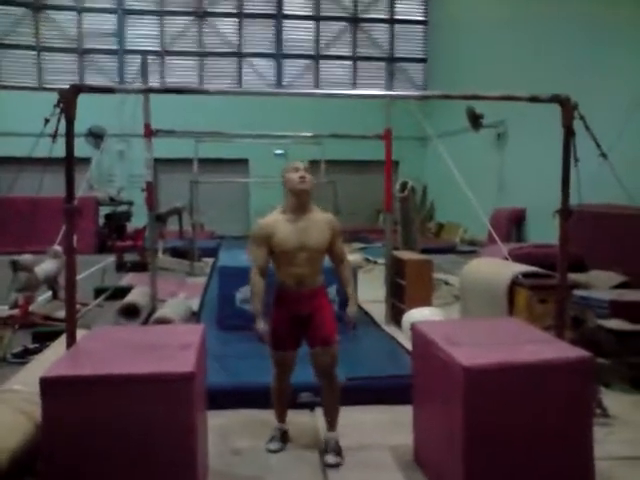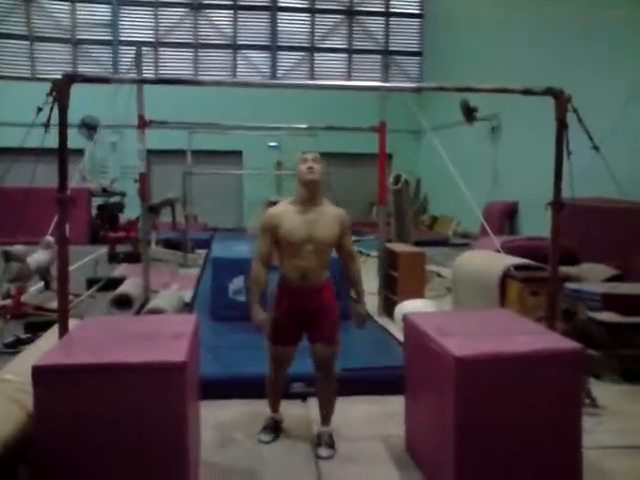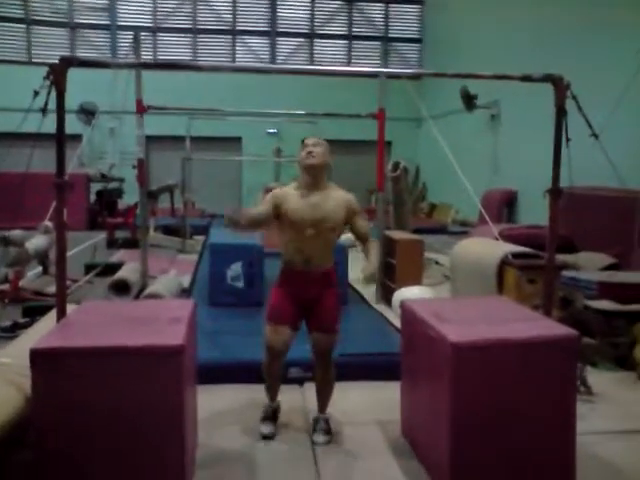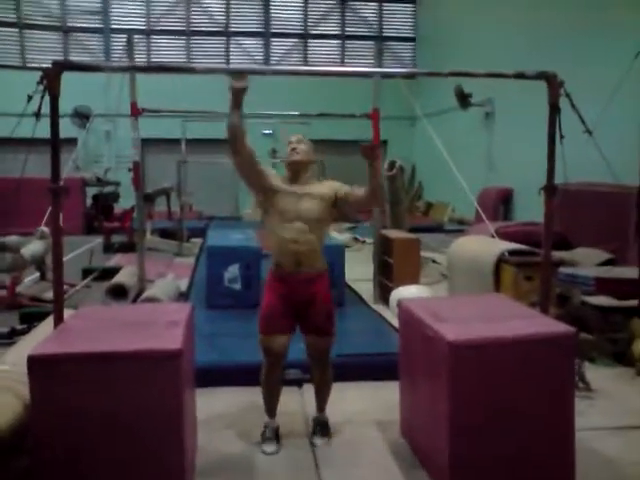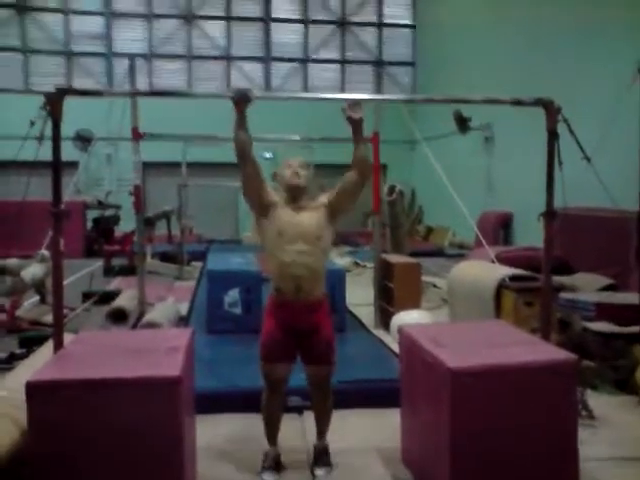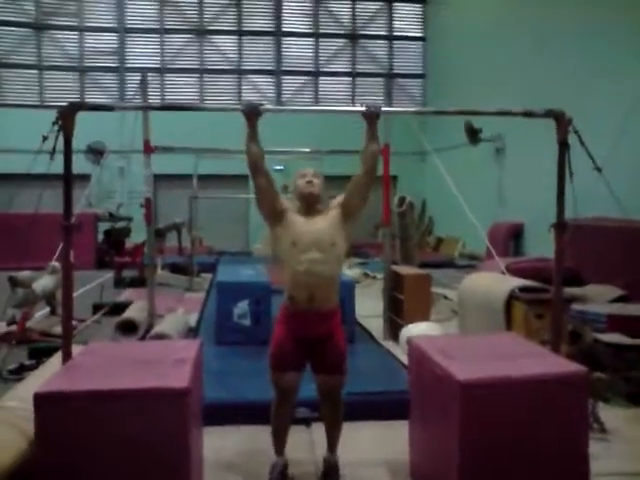
dt=0.3s
person 1, frame 1
left shoulder: (328, 222)
right shoulder: (267, 225)
left elbow: (341, 262)
right elbow: (258, 272)
left wrist: (352, 299)
right wrist: (259, 316)
left hip: (318, 300)
right hip: (284, 301)
left knee: (327, 370)
right knee: (282, 370)
left ankle: (331, 437)
right ankle: (281, 427)
person 1, frame 2
left shoulder: (338, 217)
right shoulder: (275, 216)
left elbow: (349, 260)
right elbow: (260, 261)
left wrist: (358, 299)
right wrist: (256, 304)
left hip: (322, 297)
right hip: (288, 295)
left knee: (325, 366)
right knee: (278, 364)
left ankle: (325, 430)
right ankle: (274, 416)
person 1, frame 3
left shoulder: (345, 200)
right shoulder: (280, 196)
left elbow: (366, 237)
right elbow: (252, 219)
left wrist: (371, 261)
right wrist: (238, 219)
left hip: (324, 283)
right hip: (289, 281)
left knee: (324, 354)
right knee: (275, 349)
left ankle: (321, 416)
right ankle: (272, 405)
person 1, frame 4
left shoulder: (331, 191)
right shoulder: (268, 187)
left elbow: (371, 200)
right elbow: (238, 150)
left wrist: (372, 163)
right wrist: (236, 103)
left hip: (316, 284)
right hip: (280, 283)
left knee: (320, 356)
right knee: (273, 356)
left ankle: (320, 417)
right ankle: (270, 423)
person 1, frame 5
left shoulder: (327, 208)
right shoulder: (267, 207)
left elbow: (360, 174)
right elbow: (245, 161)
left wrist: (357, 129)
right wrist: (240, 114)
left hip: (317, 312)
right hip: (279, 312)
left knee: (321, 385)
right knee: (274, 385)
left ankle: (321, 445)
person 1, frame 6
left shoulder: (339, 214)
right shoulder: (281, 217)
left elbow: (367, 171)
right elbow: (258, 171)
left wrist: (371, 129)
right wrist: (252, 127)
left hip: (328, 322)
right hip: (291, 321)
left knee: (331, 394)
right knee: (284, 393)
